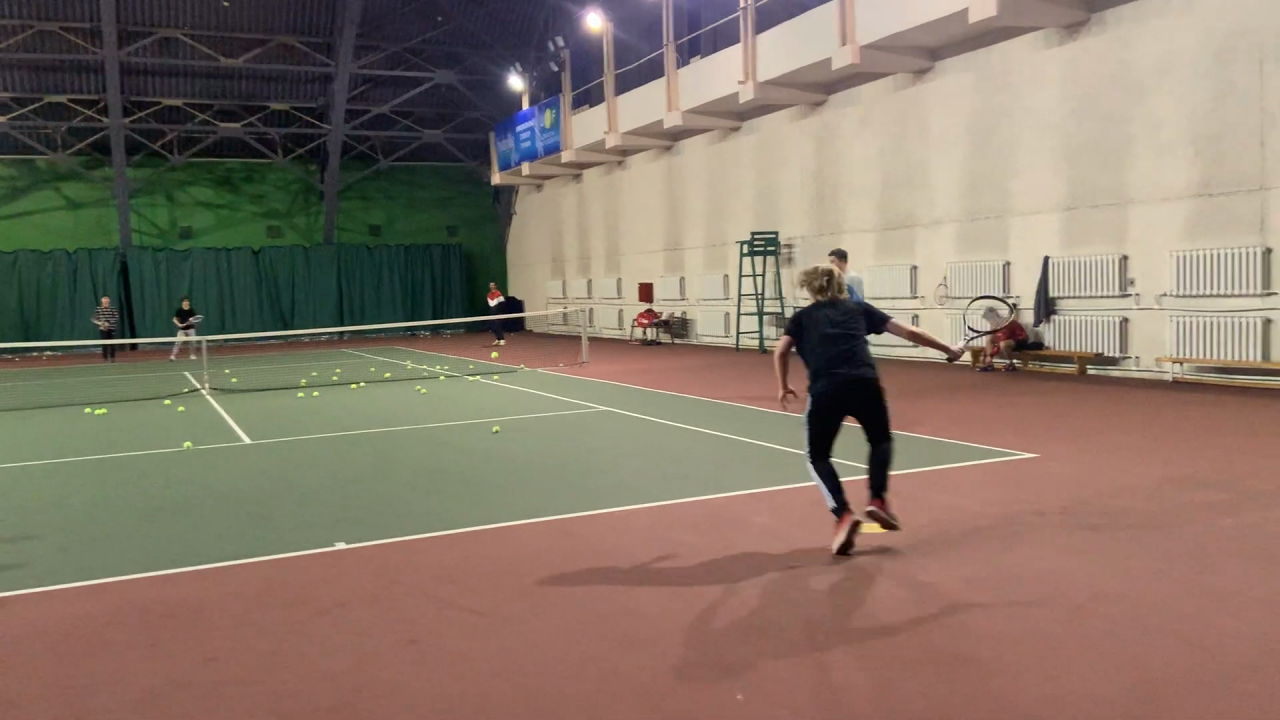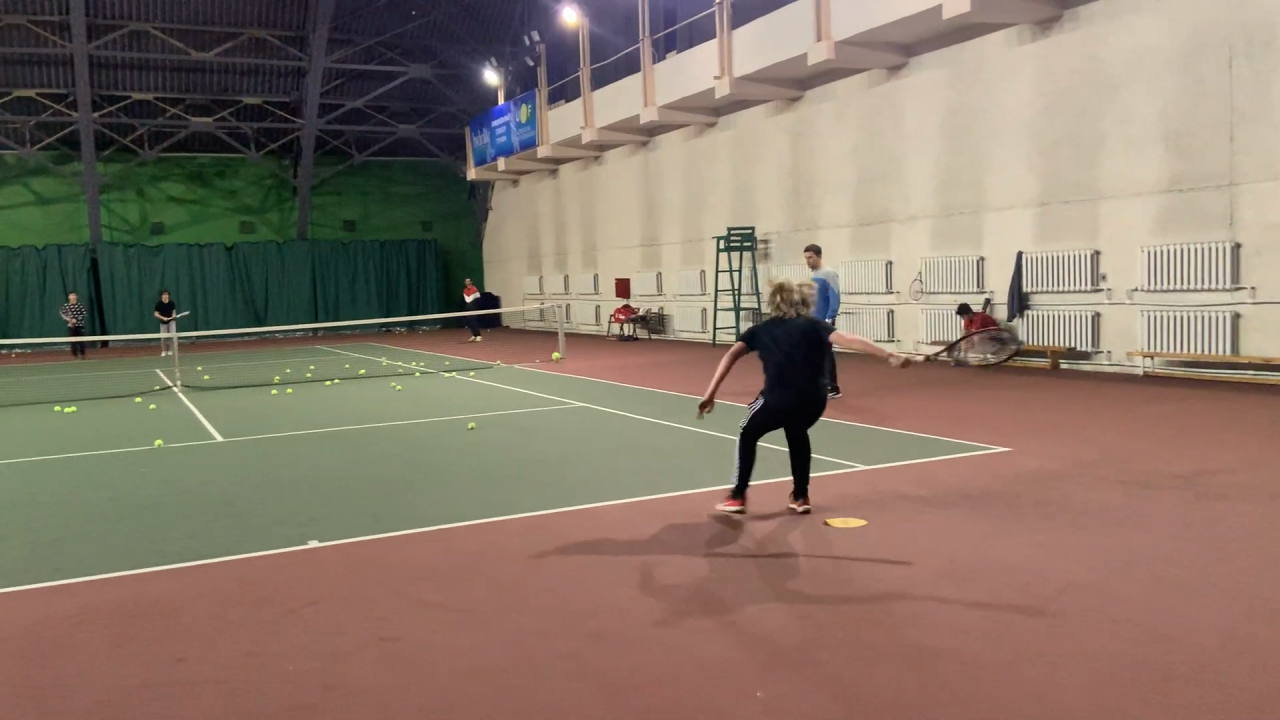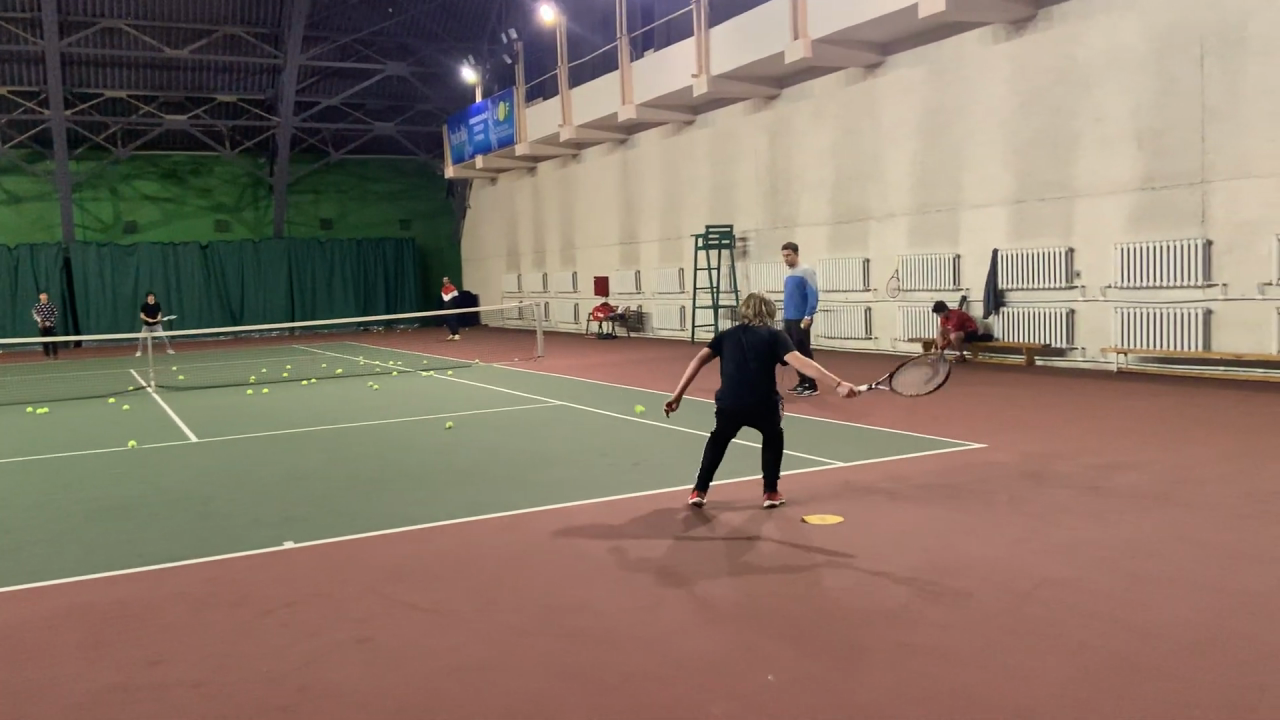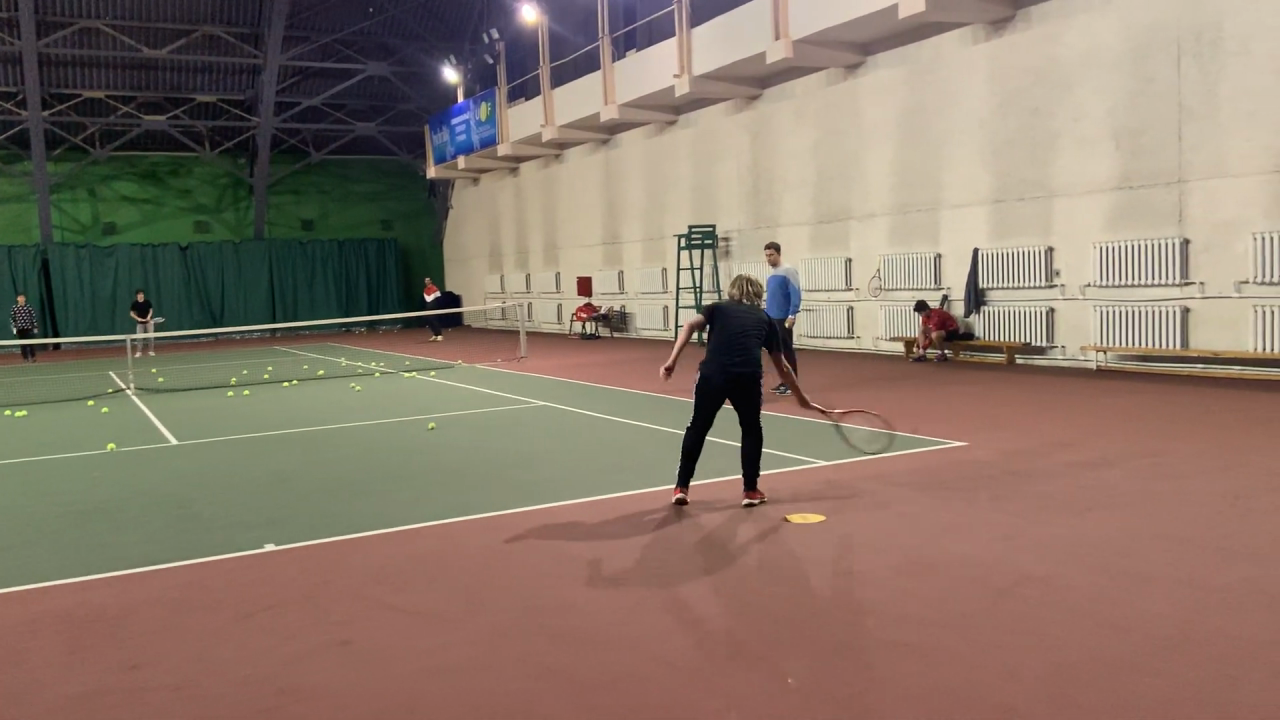
dt=0.2s
person 1, frame 1
left shoulder: (803, 317)
right shoulder: (859, 308)
left elbow: (781, 351)
right elbow: (906, 331)
left wrist: (783, 388)
right wrist: (947, 349)
left hip: (825, 390)
right hip: (865, 385)
left knee: (818, 456)
right knee: (881, 441)
left ankle: (845, 515)
right ankle: (878, 500)
person 1, frame 2
left shoulder: (761, 329)
right shoulder: (813, 324)
left elbow: (731, 356)
right elbow: (846, 339)
left wrist: (710, 394)
right wrist: (891, 356)
left hip: (777, 402)
right hip: (813, 402)
left knee: (748, 436)
right knee: (796, 434)
left ankle: (738, 496)
right ankle: (800, 496)
person 1, frame 3
left shoulder: (726, 335)
right shoulder: (774, 336)
left elbow: (699, 360)
right elbow: (800, 362)
left wrist: (678, 393)
right wrist: (838, 384)
left hip: (730, 404)
right hip: (764, 403)
left knee: (718, 439)
right knee: (773, 436)
left ankle: (699, 491)
right ankle: (770, 490)
person 1, frame 4
left shoulder: (720, 309)
right shoulder: (764, 319)
left elbow: (690, 326)
right elbow: (780, 364)
left wrist: (671, 361)
right wrist: (800, 395)
left hip: (712, 376)
right hip: (747, 378)
left knee: (697, 428)
right knee: (752, 429)
left ankle: (681, 487)
right ankle: (750, 490)
